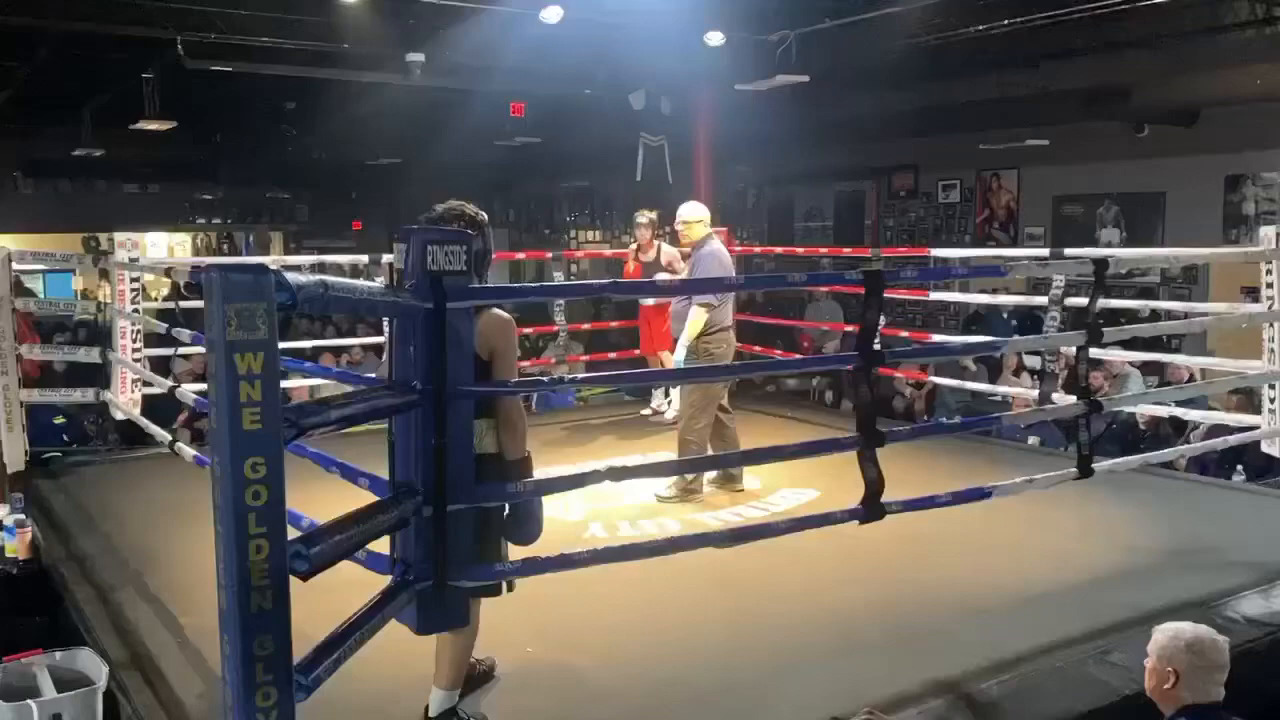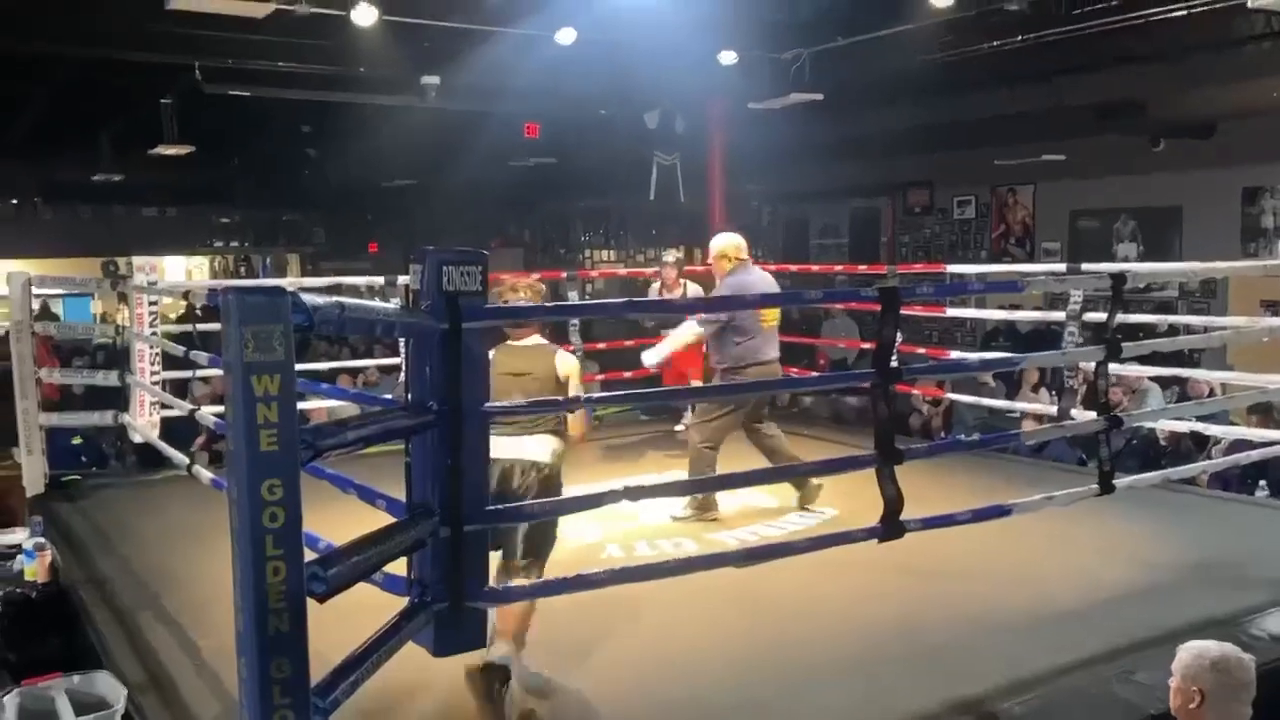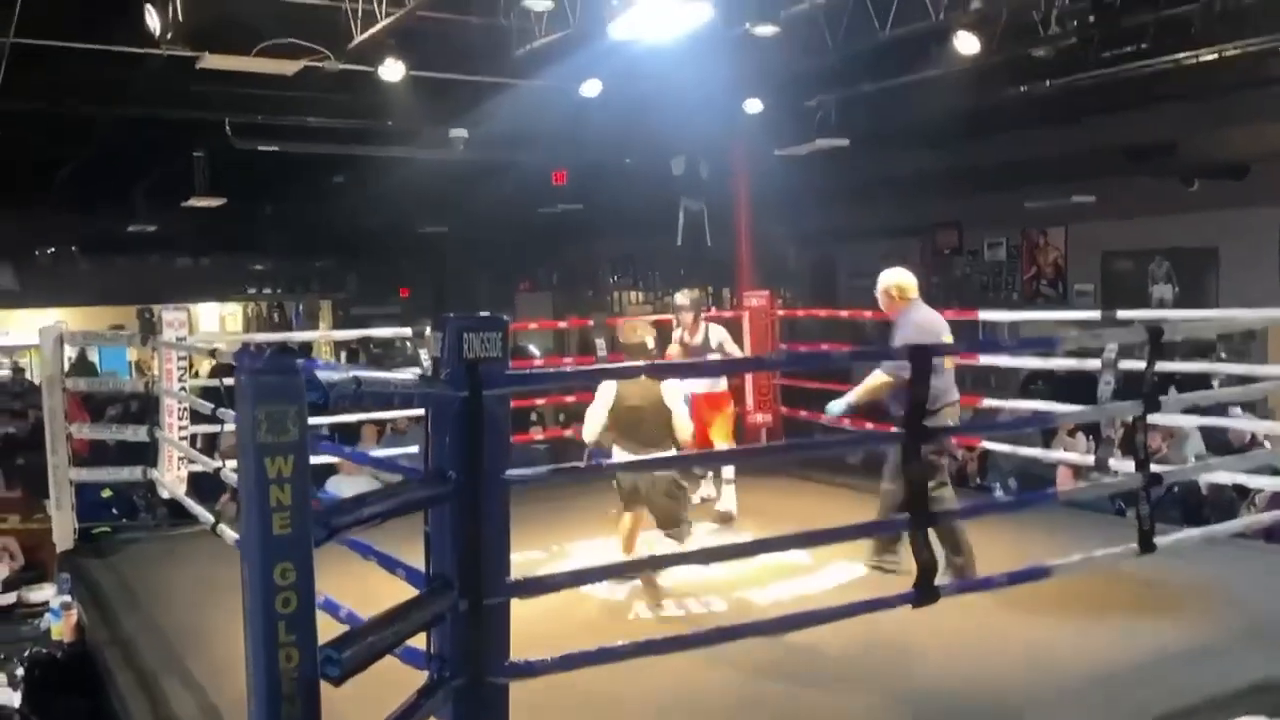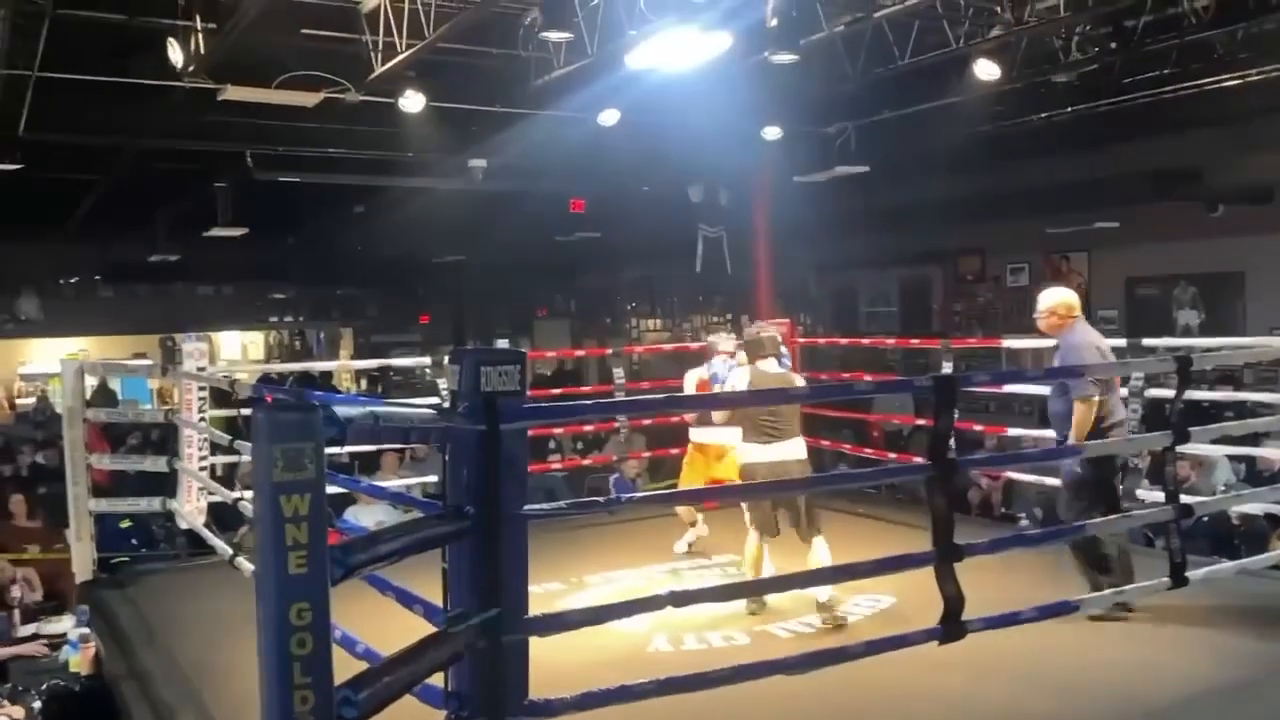
dt=0.7s
person 1, frame 1
right shoulder: (495, 323)
right elbow: (509, 411)
right wrist: (521, 478)
right hip: (476, 462)
right knee: (463, 587)
left ankle: (458, 669)
person 1, frame 2
left shoulder: (485, 360)
right shoulder: (563, 362)
right elbow: (577, 430)
left hip: (487, 462)
right hip: (535, 467)
left knee: (511, 561)
right knee: (526, 575)
left ankle: (500, 654)
right ankle: (497, 666)
person 1, frame 3
left shoulder: (610, 387)
right shoulder: (668, 387)
left elbow: (591, 436)
right elbow: (685, 437)
left wrist: (613, 426)
right wrist: (683, 412)
left hip: (626, 466)
right hip: (660, 469)
left knee: (632, 510)
right knee: (678, 530)
person 1, frame 4
left shoulder: (740, 376)
right shoulder: (797, 382)
left elbow: (719, 417)
left wrist: (722, 387)
left hip: (755, 464)
right hip: (793, 462)
left knee: (757, 529)
right knee: (813, 535)
left ankle: (753, 595)
right ankle: (825, 602)
person 2, frame 1
left shoulder: (709, 254)
right shoulder: (703, 253)
left elbow: (703, 306)
left wrist: (682, 347)
left hip: (707, 344)
right hip: (713, 343)
left knee: (694, 414)
right knee: (718, 409)
left ankle: (689, 484)
right ankle: (731, 475)
person 2, frame 2
left shoulder: (733, 286)
right shoulder: (767, 280)
left elbow: (698, 326)
left wrist: (660, 352)
left hip: (740, 373)
right hip: (769, 367)
left knee: (703, 433)
right knee: (760, 427)
left ankle: (702, 504)
right ankle: (805, 484)
person 2, frame 3
left shoulder: (912, 324)
right shoulder: (928, 318)
left elbow: (890, 374)
left wrist: (847, 401)
left hip: (931, 419)
right hip: (933, 414)
left knee: (935, 491)
right knee: (896, 482)
left ankle: (961, 567)
right ankle: (885, 553)
person 2, frame 4
left shoulder: (1077, 344)
right shoulder: (1078, 338)
left elbow: (1086, 399)
left wrist: (1073, 444)
right wrist: (1073, 441)
left hip: (1093, 445)
right hip: (1101, 441)
left knee: (1081, 517)
right knee: (1105, 515)
left ankle: (1108, 594)
right ankle: (1119, 591)
person 3, frame 1
left shoulder: (667, 252)
right shoulder: (633, 251)
right wrist: (629, 269)
left hip: (664, 307)
right hip: (644, 308)
left knee: (663, 352)
right knee: (650, 354)
left ankle: (676, 400)
right ankle: (658, 400)
person 3, frame 2
left shoulder: (693, 289)
right shoulder: (655, 289)
right elbow: (649, 321)
left hip: (690, 342)
left knee: (695, 382)
right knee: (671, 384)
right ankle: (687, 415)
person 3, frame 3
left shoulder: (716, 332)
right shoulder: (677, 334)
left elbow: (740, 358)
right wrist: (672, 359)
left hip: (716, 395)
right hip: (692, 397)
left knee: (721, 443)
right knee: (692, 445)
left ankle: (728, 499)
right ankle: (706, 486)
person 3, frame 4
right shoulder: (694, 376)
right elbow: (688, 416)
right wrist: (701, 392)
left hip: (731, 446)
right hip: (700, 446)
right ankle: (695, 528)
